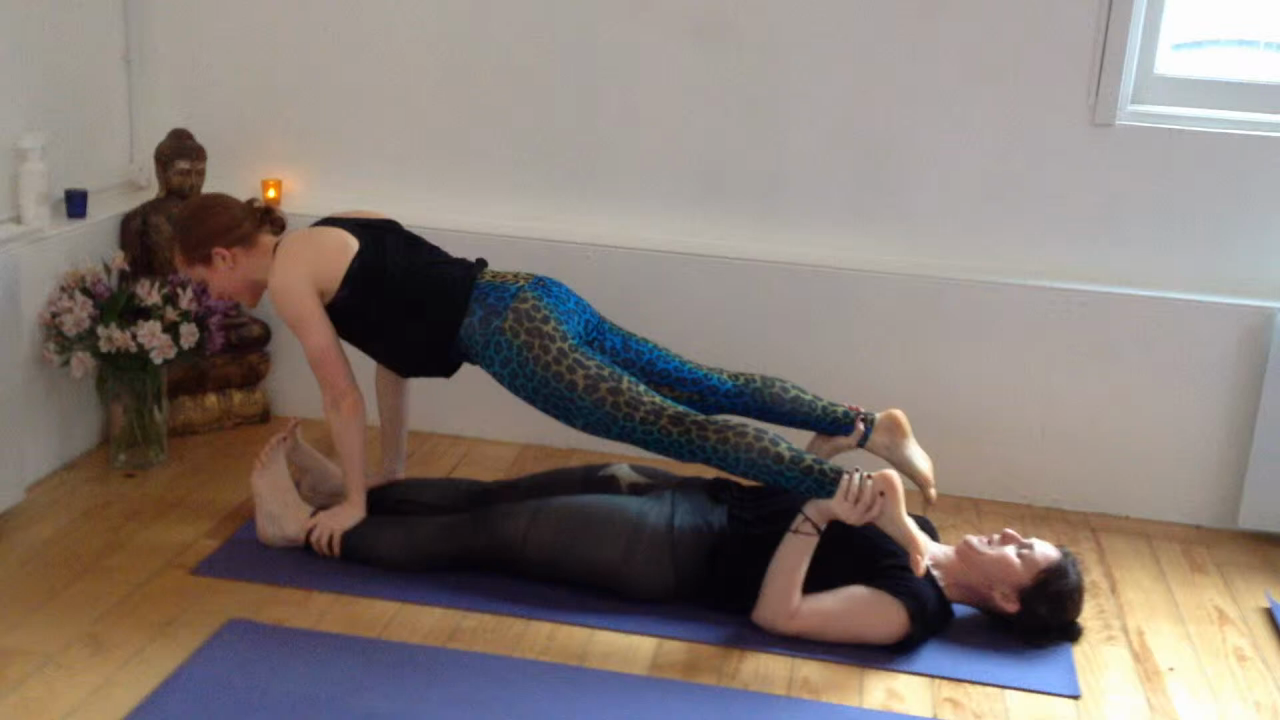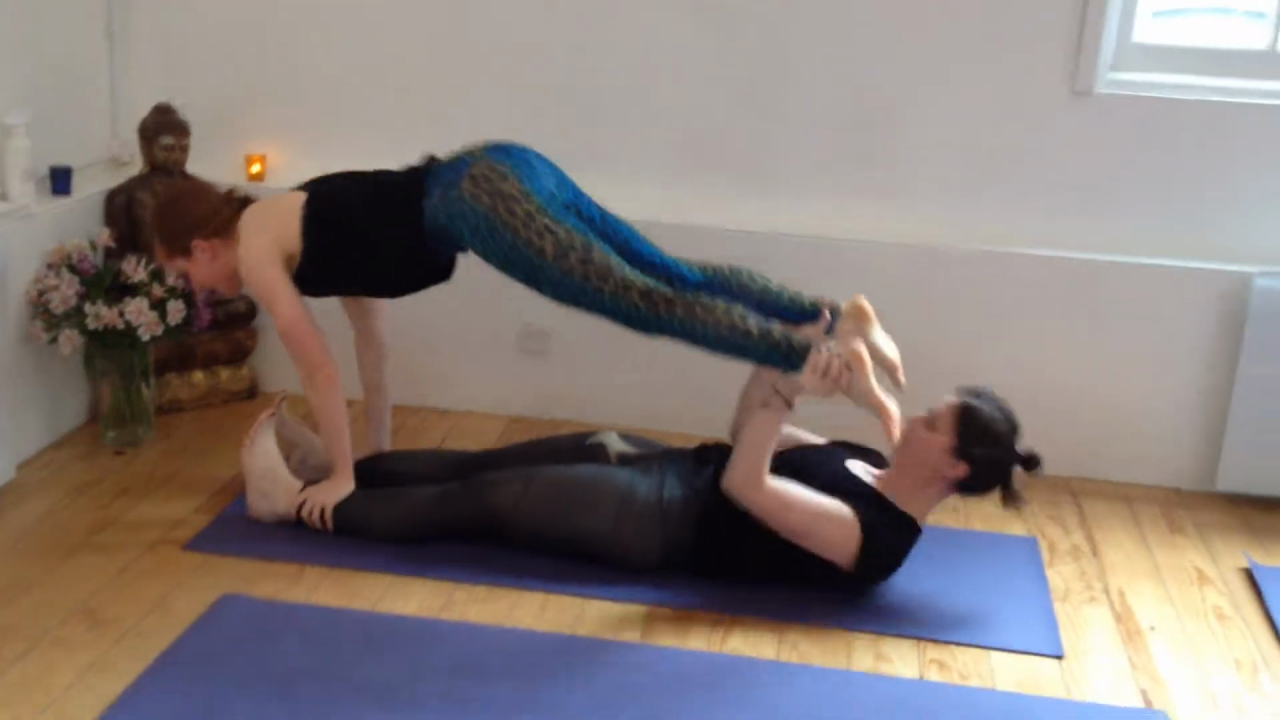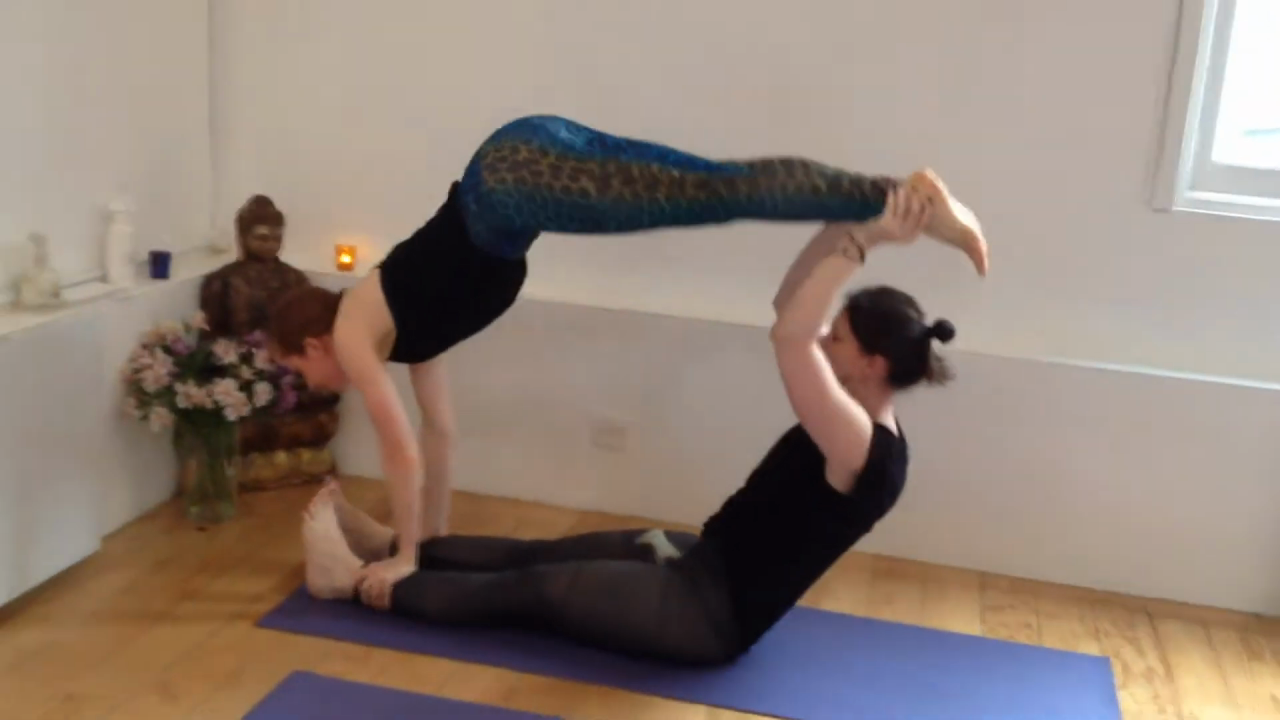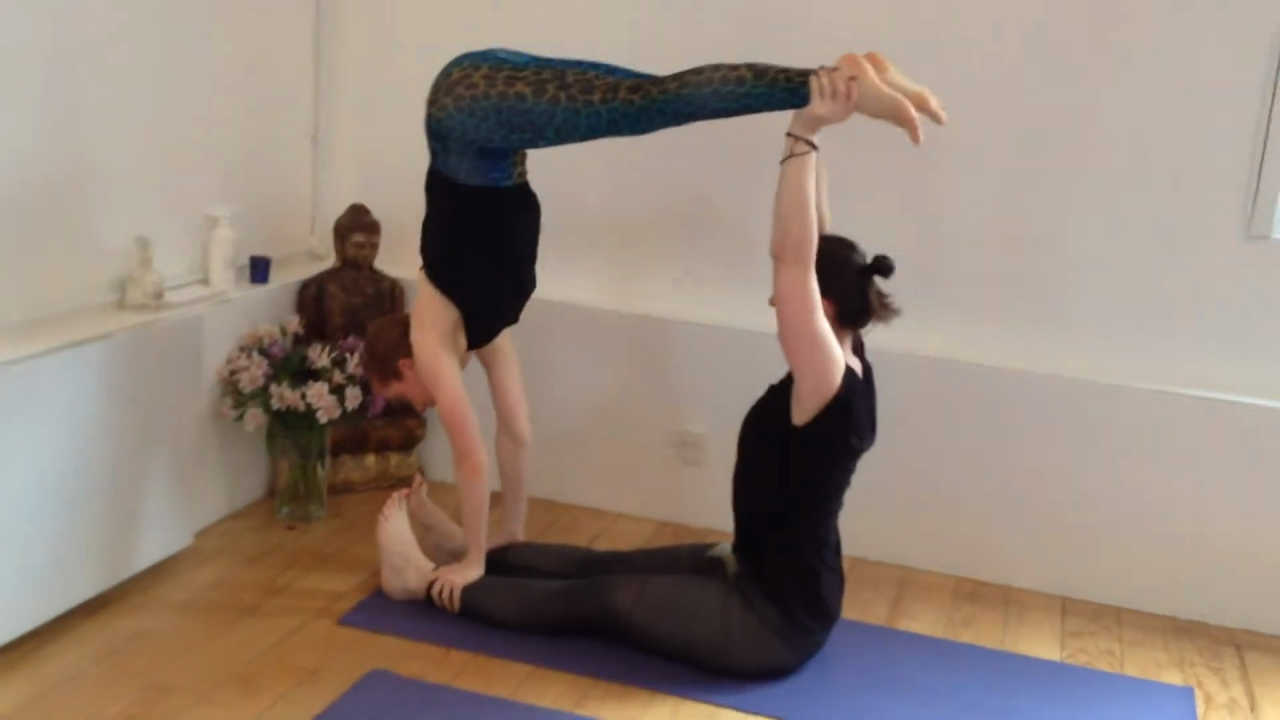
dt=0.7s
person 1, frame 1
left shoulder: (912, 606)
right shoulder: (921, 536)
left elbow: (774, 611)
left wrist: (820, 512)
left hip: (677, 556)
right hip: (698, 503)
left knee: (485, 534)
right knee: (490, 494)
left ankle: (311, 529)
right ankle: (343, 493)
person 1, frame 2
left shoulder: (875, 539)
right shoulder: (874, 466)
left elbow: (743, 483)
right elbow: (756, 431)
left wrist: (785, 379)
left hip: (662, 524)
right hip: (673, 469)
left knee: (476, 504)
right knee: (477, 468)
left ankle: (303, 503)
right ankle: (332, 464)
person 1, frame 3
left shoulder: (869, 454)
right shoulder: (860, 421)
left elbow: (790, 339)
right elbow: (792, 311)
left wrist: (860, 242)
right wrist: (842, 228)
left hip: (715, 615)
right hip: (707, 566)
left knee: (531, 589)
right knee: (528, 555)
left ankle: (361, 584)
right ankle: (392, 548)
person 1, frame 4
left shoulder: (829, 386)
right shoulder: (847, 367)
left elbow: (793, 260)
right elbow: (809, 249)
left wrist: (804, 135)
right wrist: (809, 132)
left hip: (774, 622)
right hip: (764, 579)
left knee: (600, 599)
right knee: (600, 566)
left ankle: (431, 585)
right ankle: (466, 553)
person 2, frame 1
left shoulder: (286, 276)
right shoulder: (329, 236)
left elbow: (341, 395)
right elbow: (391, 350)
left wrist: (353, 501)
right wrist: (389, 473)
left hip: (512, 335)
right hip: (533, 300)
left knee: (673, 426)
right knee: (702, 391)
right ankle: (868, 427)
person 2, frame 2
left shoulder: (252, 250)
right shoulder: (296, 220)
left elbow: (319, 370)
right elbow: (372, 337)
left wrist: (342, 475)
right wrist: (379, 446)
left hip: (479, 196)
right hip: (503, 169)
left knee: (650, 301)
right knee: (674, 279)
left ankle: (824, 358)
right ankle: (836, 317)
person 2, frame 3
left shoulder: (351, 337)
right shoulder: (396, 321)
left elbow: (403, 455)
right elbow: (438, 430)
left wrist: (404, 557)
right wrist: (433, 533)
left hip: (519, 169)
right hip: (533, 151)
left knee: (713, 194)
right knee: (717, 190)
left ankle: (902, 197)
right ankle: (895, 195)
person 2, frame 4
left shoulder: (430, 340)
right shoulder: (474, 321)
left elbow: (471, 458)
right elbow: (516, 433)
left wrist: (474, 561)
right wrist: (511, 536)
left knee: (654, 102)
